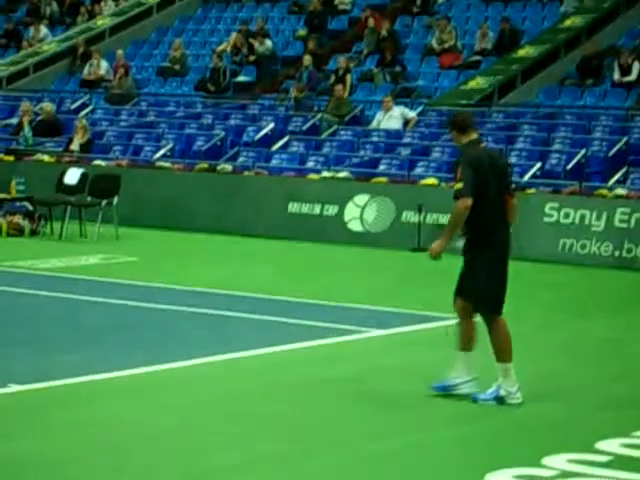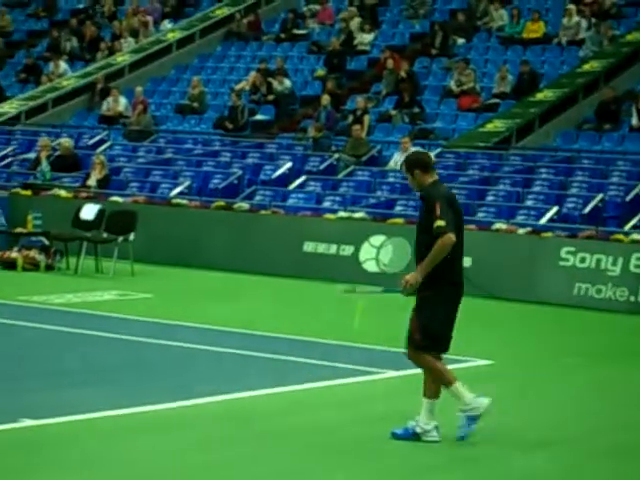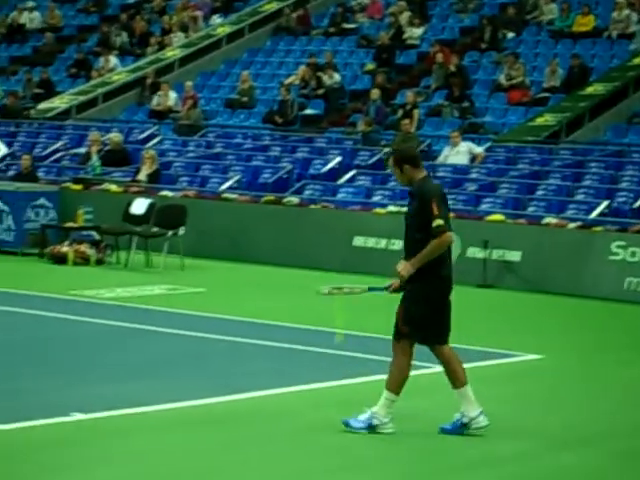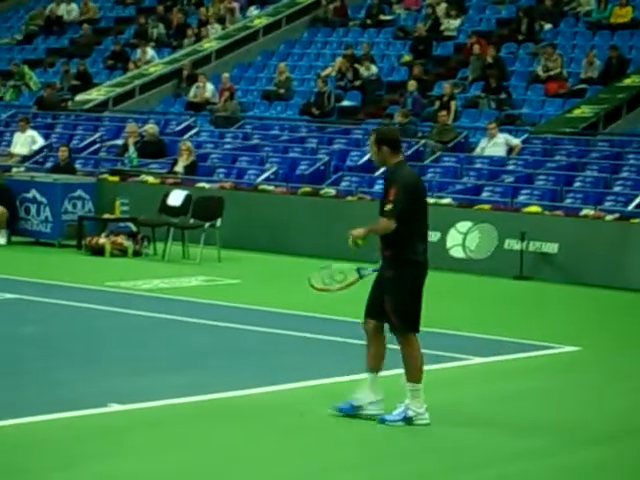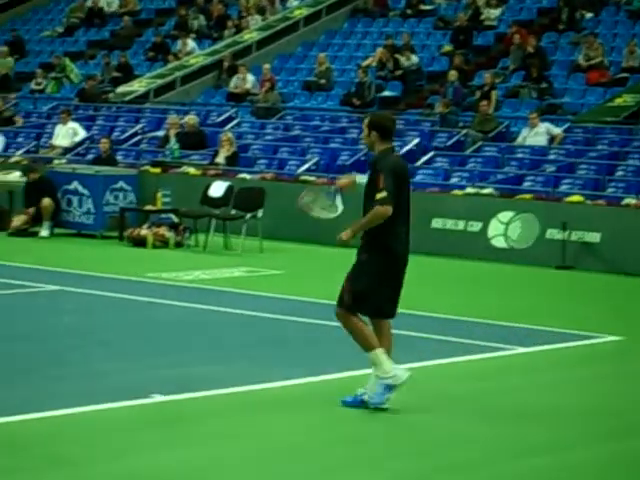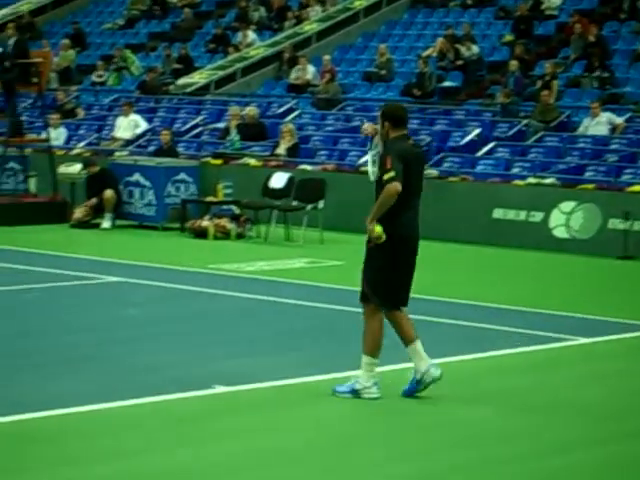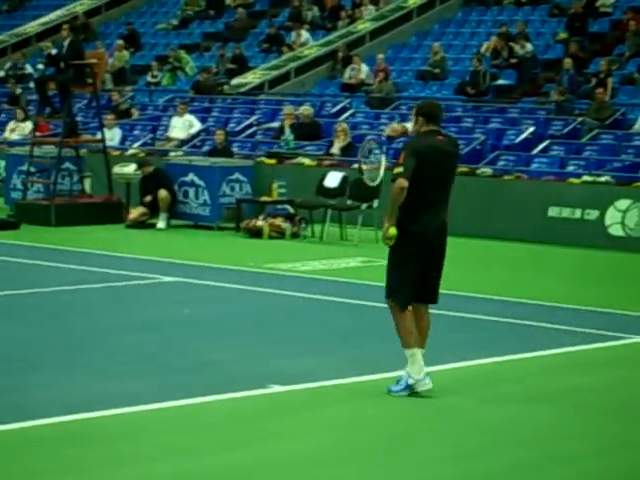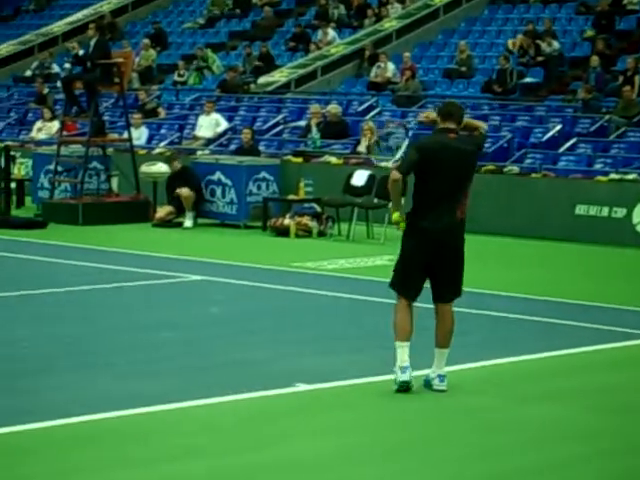
dt=0.4s
person 1, frame 1
left shoulder: (468, 158)
right shoulder: (497, 158)
left elbow: (464, 203)
right elbow: (510, 204)
left wrist: (444, 240)
left hip: (483, 246)
right hip: (495, 242)
left knee: (491, 314)
right knee: (463, 305)
left ankle: (509, 387)
right ankle: (461, 378)
person 1, frame 2
left shoulder: (436, 197)
right shoulder: (442, 195)
left elbow: (447, 239)
left wrist: (419, 272)
right wrist: (422, 277)
left hip: (439, 287)
right hip: (440, 284)
left knee: (417, 351)
right knee: (427, 352)
left ankle: (470, 402)
right ankle: (426, 424)
person 1, frame 3
left shoulder: (429, 193)
right shoulder: (422, 192)
left elbow: (444, 238)
left wrist: (412, 265)
right wrist: (407, 277)
left hip: (428, 282)
right hip: (430, 281)
left knee: (402, 344)
right knee: (439, 345)
left ankle: (382, 416)
right ankle: (472, 413)
person 1, frame 4
left shoulder: (401, 179)
right shoulder: (403, 175)
left elbow: (387, 223)
left wrist: (363, 232)
left hip: (404, 267)
right hip: (396, 264)
left knee: (405, 334)
right knee: (373, 325)
left ankle: (417, 408)
right ankle: (369, 397)
person 1, frame 5
left shoulder: (385, 165)
right shoulder: (394, 161)
left elbow: (384, 210)
left wrist: (353, 230)
right wrist: (356, 180)
left hip: (379, 251)
right hip: (393, 250)
left knee: (345, 310)
right knee: (379, 318)
left ankle: (388, 371)
right ankle: (377, 390)
person 1, frame 6
left shoulder: (394, 151)
right shoulder: (412, 148)
left elbow: (393, 187)
left wrist: (372, 217)
right wrist: (376, 132)
left hip: (389, 238)
right hip: (406, 236)
left knee: (373, 306)
right knee: (393, 307)
left ankle: (367, 381)
right ankle: (424, 366)
person 1, frame 7
left shoulder: (414, 146)
right shoulder: (451, 146)
left elbow: (402, 184)
left wrist: (390, 217)
left hip: (411, 231)
right hip: (437, 233)
left knee: (398, 302)
right knee: (421, 303)
left ankle: (418, 375)
right ankle: (414, 371)
person 1, frame 8
left shoulder: (424, 144)
right shoulder: (471, 146)
left elbow: (396, 176)
right elbow: (481, 126)
left wrist: (396, 207)
right wrist: (456, 121)
left hip: (421, 228)
right hip: (452, 232)
left knee: (404, 298)
right knee: (444, 302)
left ankle: (403, 366)
right ankle: (439, 373)
